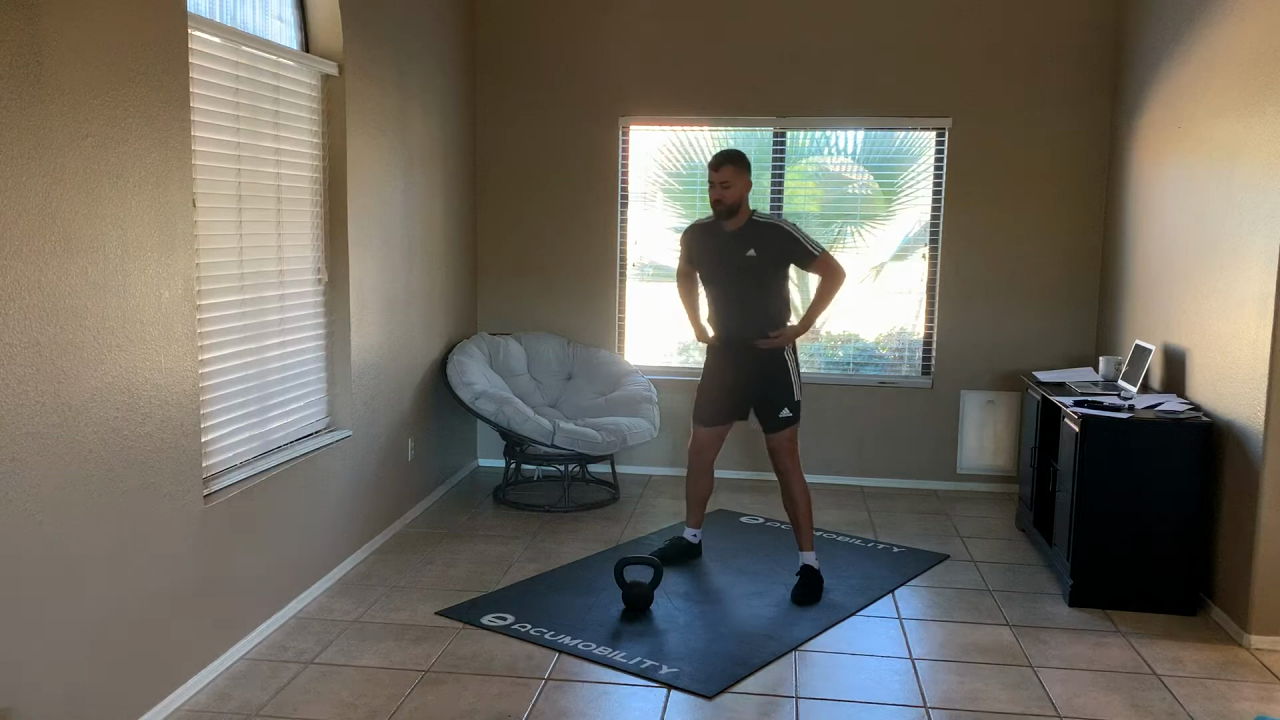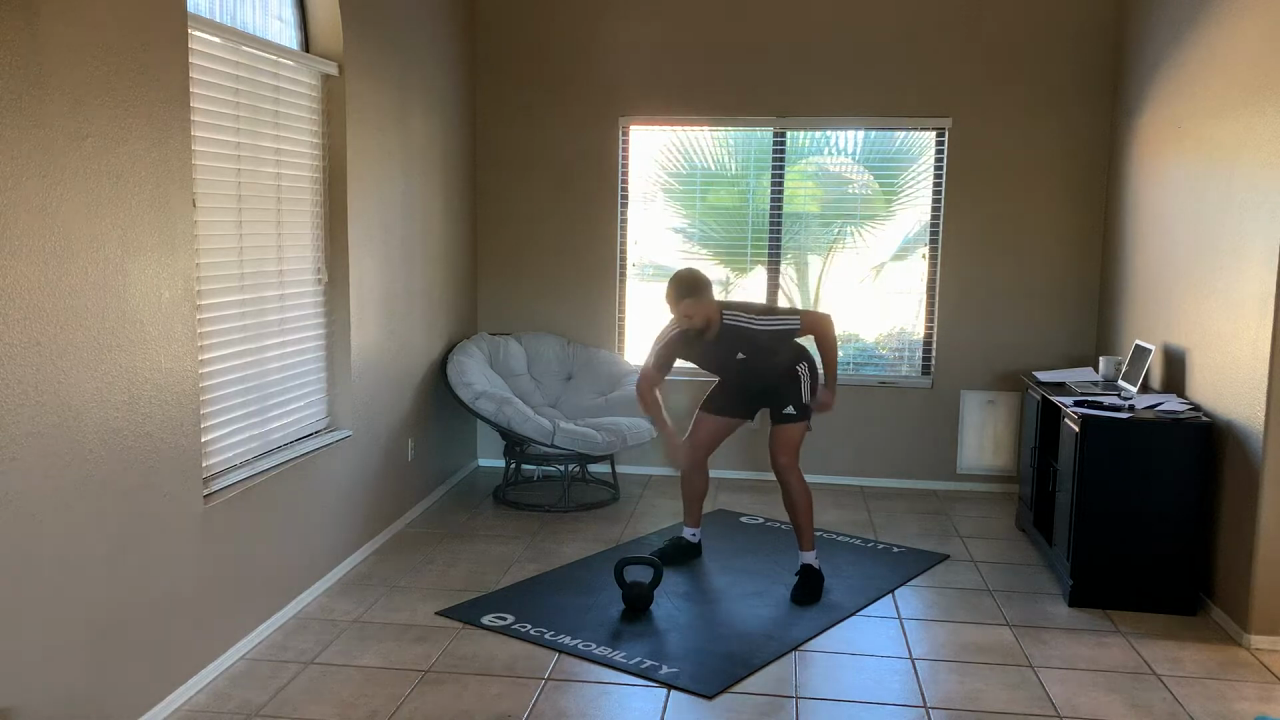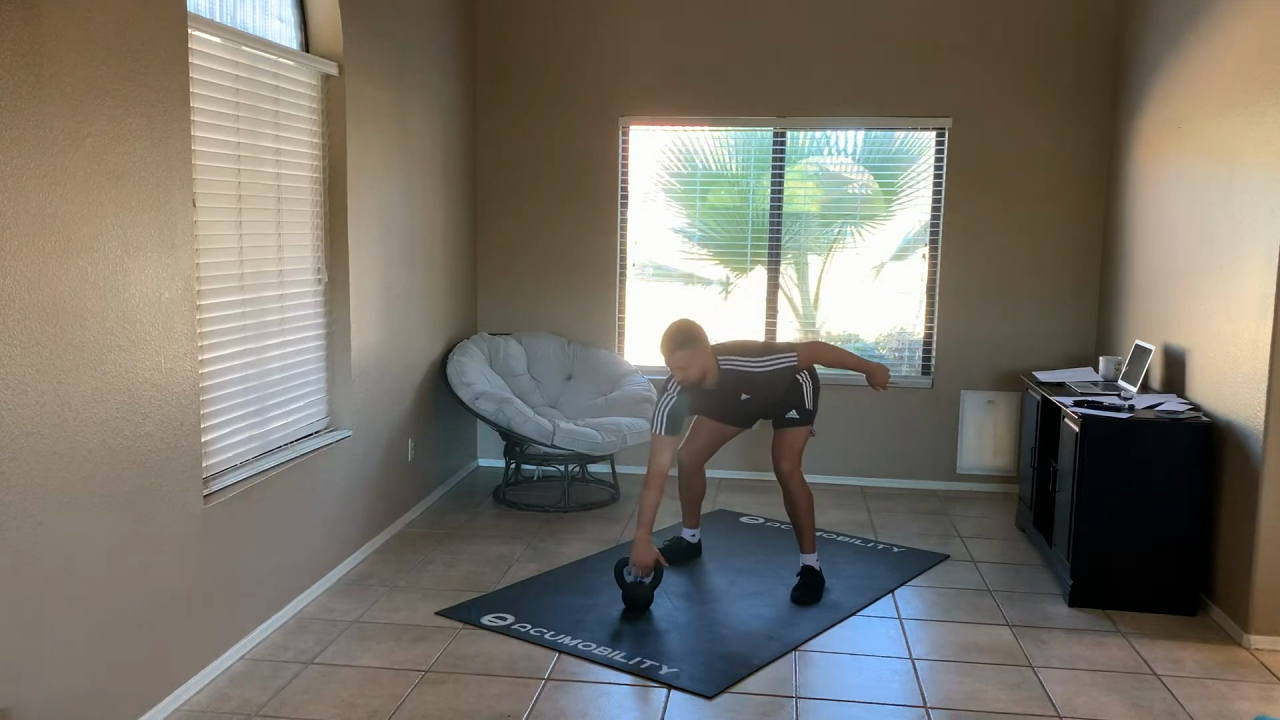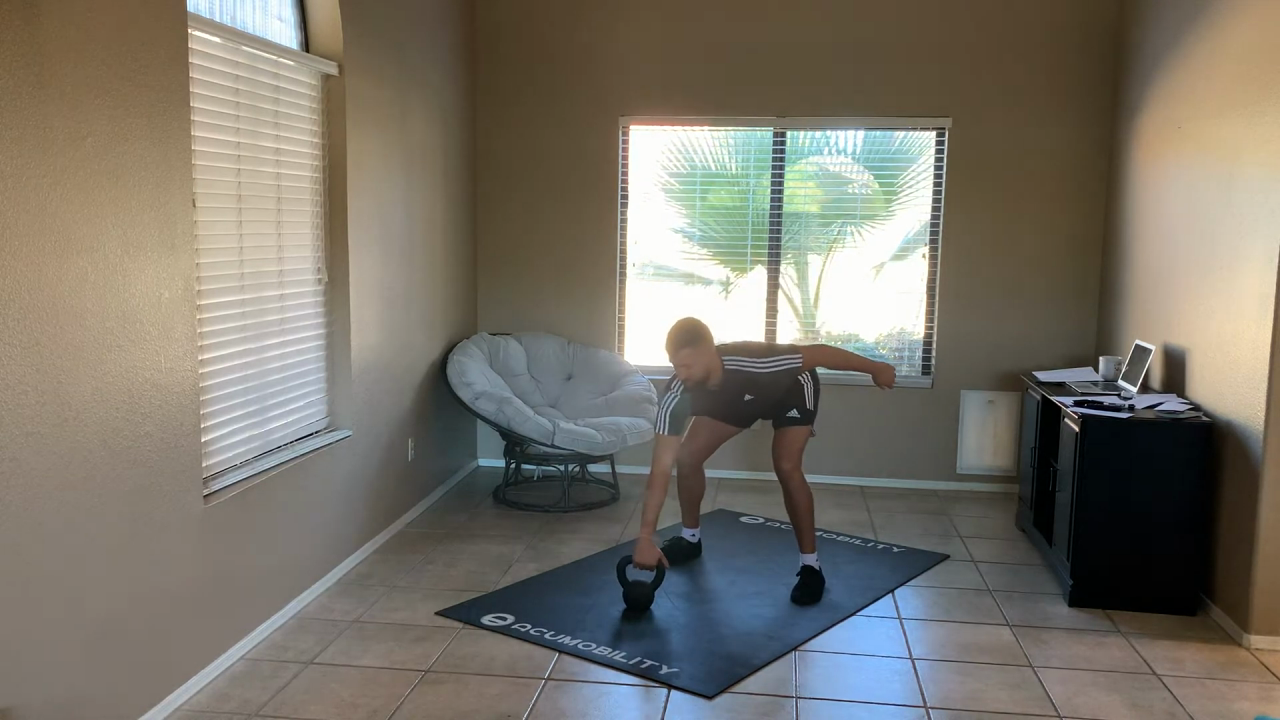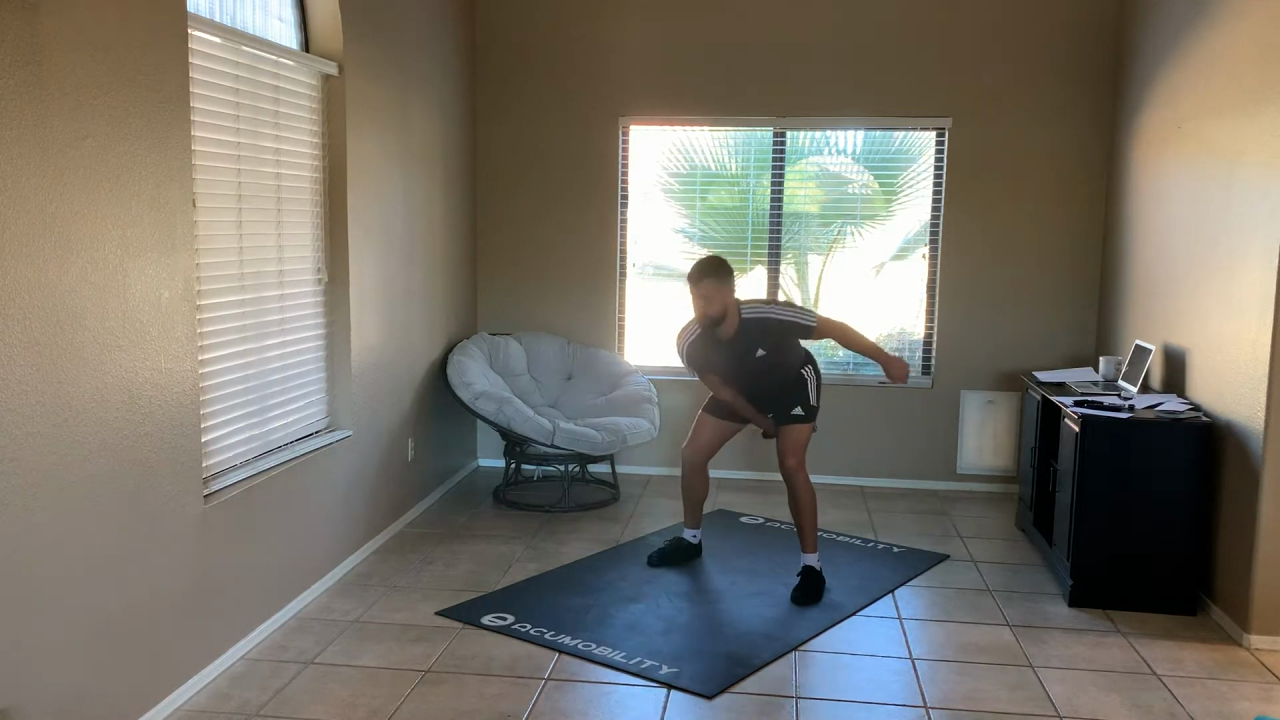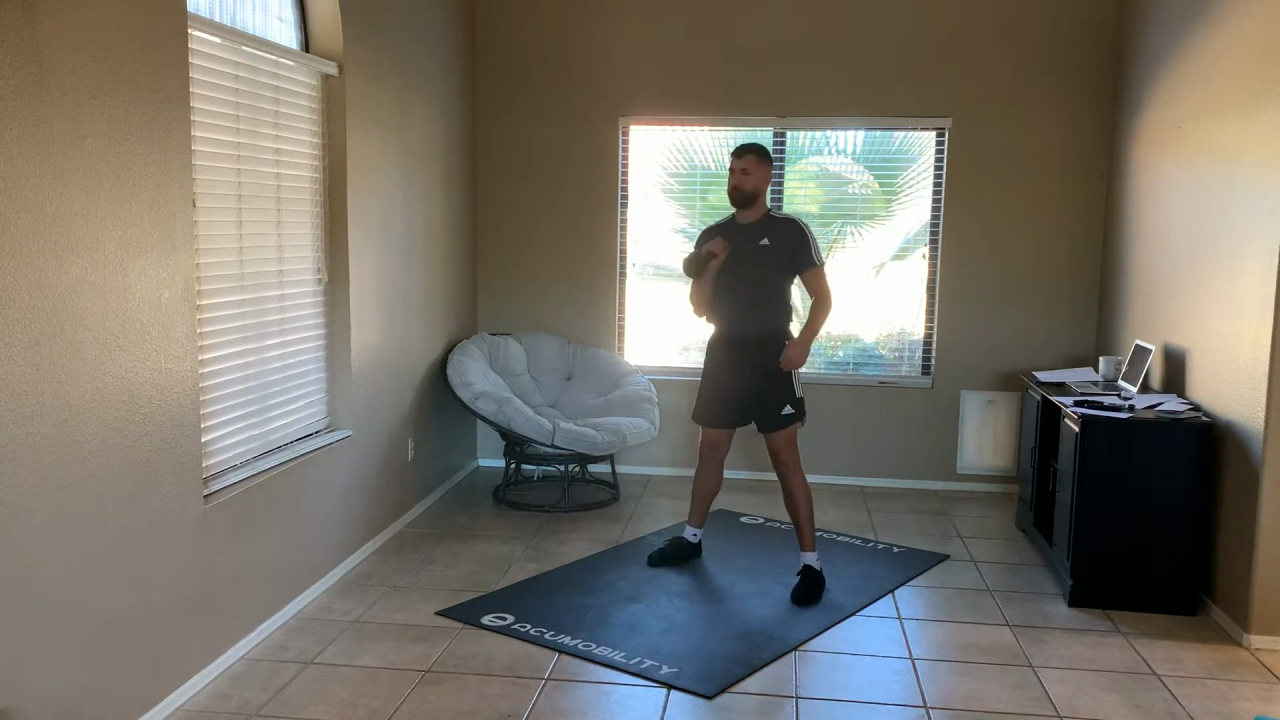
dt=0.7s
person 1, frame 1
left shoulder: (776, 233)
right shoulder: (697, 235)
left elbow: (834, 273)
right elbow: (685, 276)
left wrist: (801, 327)
right wrist: (697, 325)
left hip: (771, 357)
right hip: (723, 355)
left knee: (784, 459)
right knee: (700, 450)
left ankle: (809, 563)
right ankle: (691, 537)
person 1, frame 2
left shoulder: (751, 320)
right shoulder: (676, 336)
left elbow: (822, 322)
right elbow: (646, 383)
left wrist: (829, 386)
right wrist: (668, 433)
left hip: (788, 378)
right hip: (738, 382)
left knee: (784, 463)
right knee: (692, 450)
left ankle: (810, 565)
right ankle: (690, 539)
person 1, frame 3
left shoulder: (749, 362)
right shoulder: (674, 397)
left elbow: (815, 350)
right elbow: (658, 469)
left wrist: (870, 369)
right wrist: (642, 538)
left hip: (791, 389)
left knee: (786, 468)
right knee: (688, 456)
left ankle: (811, 567)
right ankle: (690, 539)
person 1, frame 4
left shoulder: (753, 363)
right shoulder: (677, 396)
left elbow: (818, 353)
right elbow: (661, 468)
left wrist: (875, 368)
right wrist: (646, 539)
left hip: (790, 390)
right hip: (733, 399)
left knee: (786, 467)
right knee: (687, 456)
left ankle: (811, 566)
right ankle: (690, 539)
person 1, frame 5
left shoulder: (770, 317)
right shoulder: (691, 342)
left elbow: (833, 329)
right elbow: (721, 390)
left wrist: (885, 360)
right wrist: (762, 423)
left hip: (794, 383)
right hip: (742, 389)
left knee: (790, 464)
right knee: (692, 455)
left ankle: (811, 566)
right ankle: (690, 539)
person 1, frame 6
left shoulder: (790, 231)
right shoulder: (712, 236)
left elbow: (822, 296)
right elbow: (701, 307)
left wrist: (804, 341)
right wrist: (710, 268)
left hip: (771, 353)
right hip: (723, 351)
left knee: (785, 458)
right knee: (710, 449)
left ankle: (810, 563)
right ankle: (691, 537)
